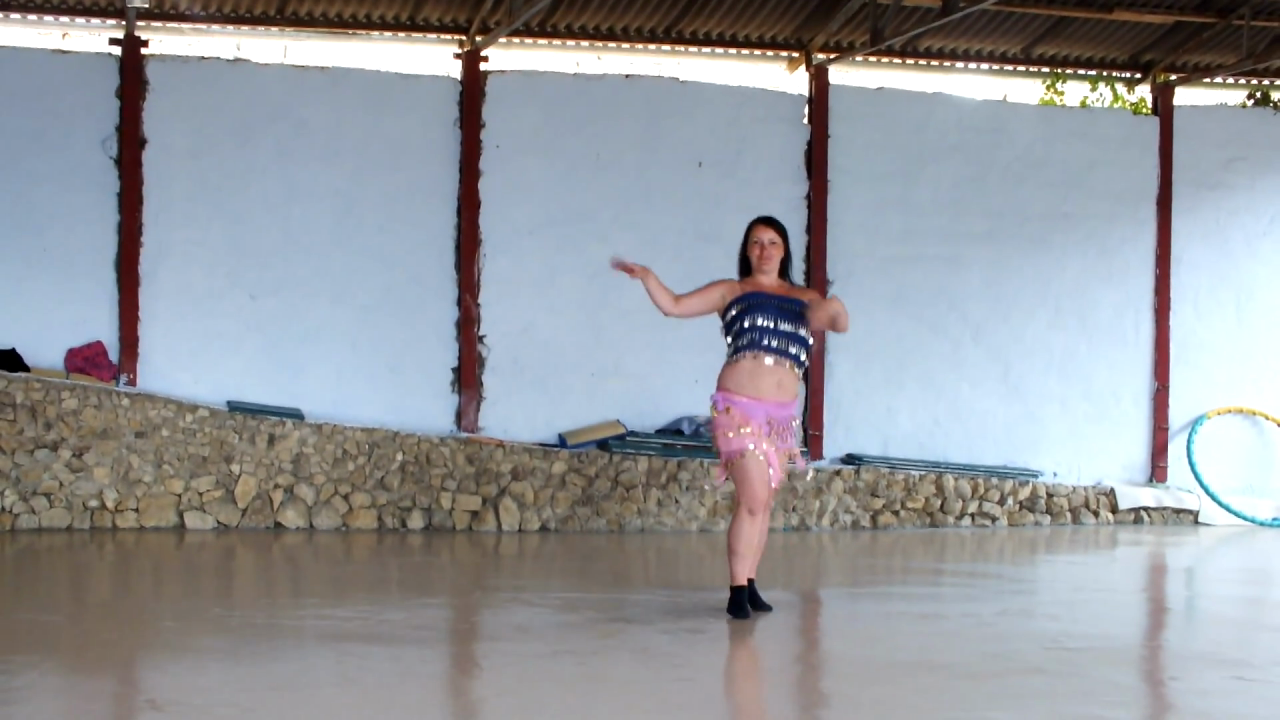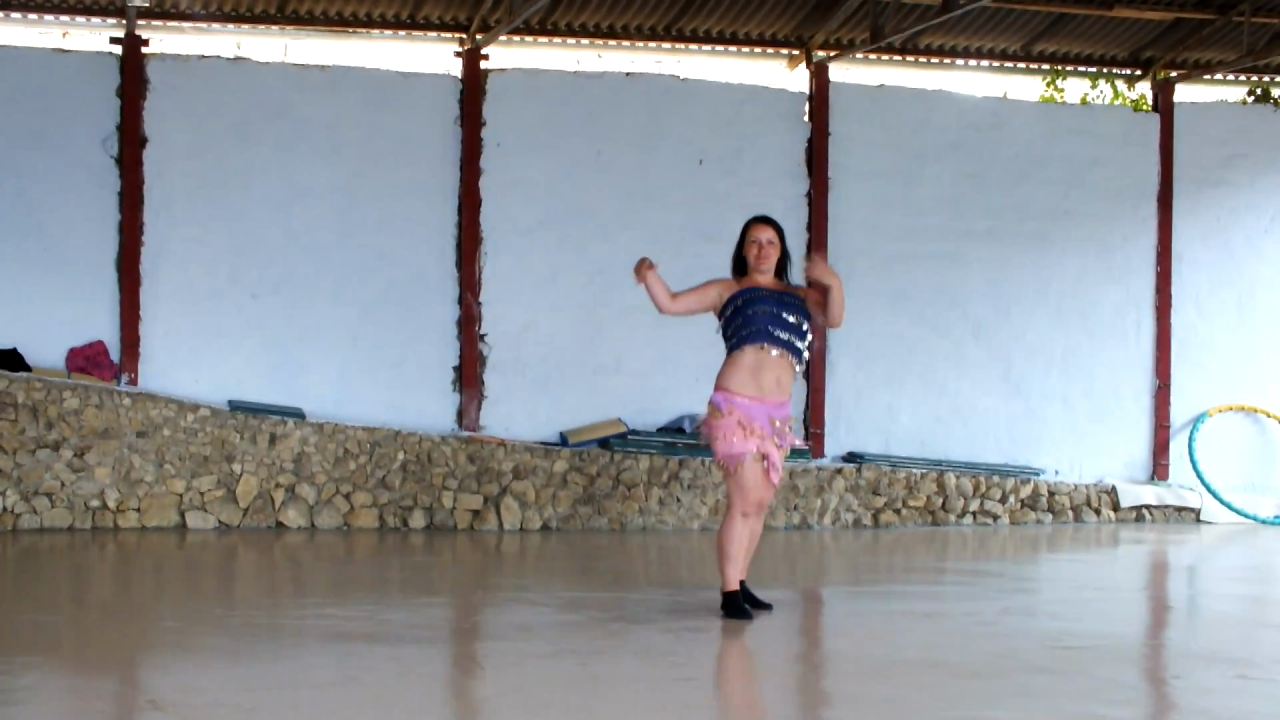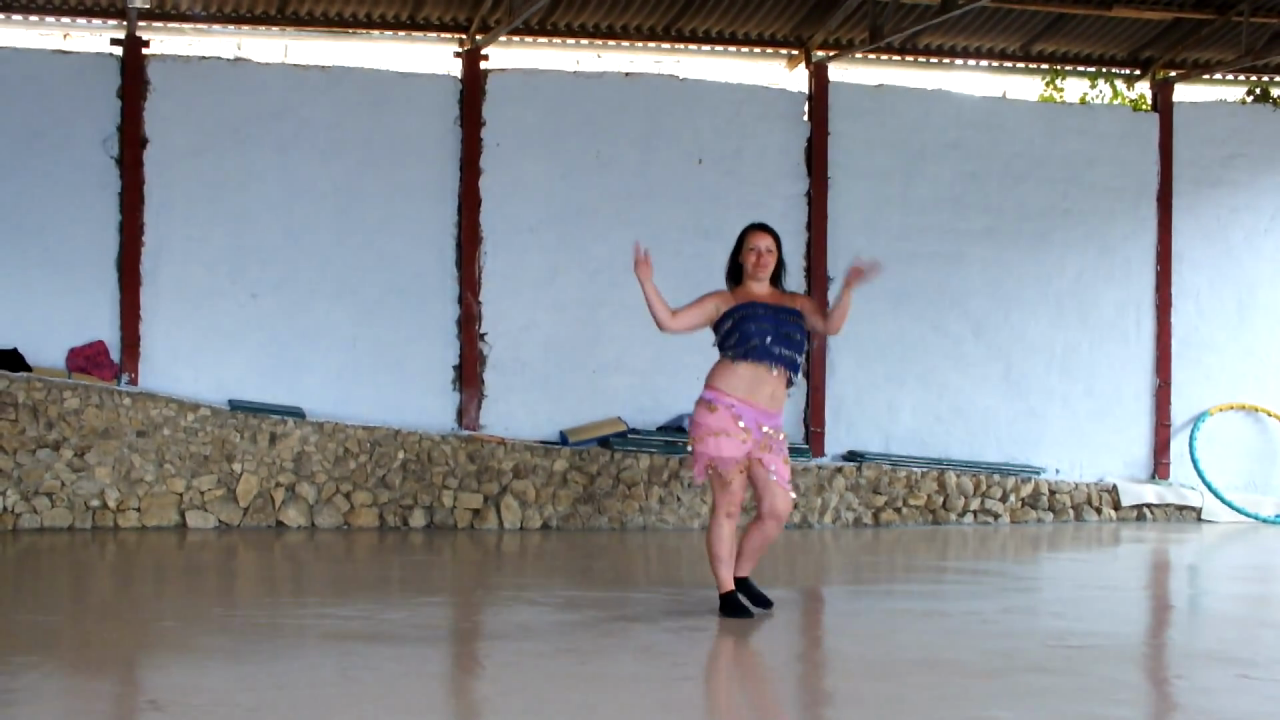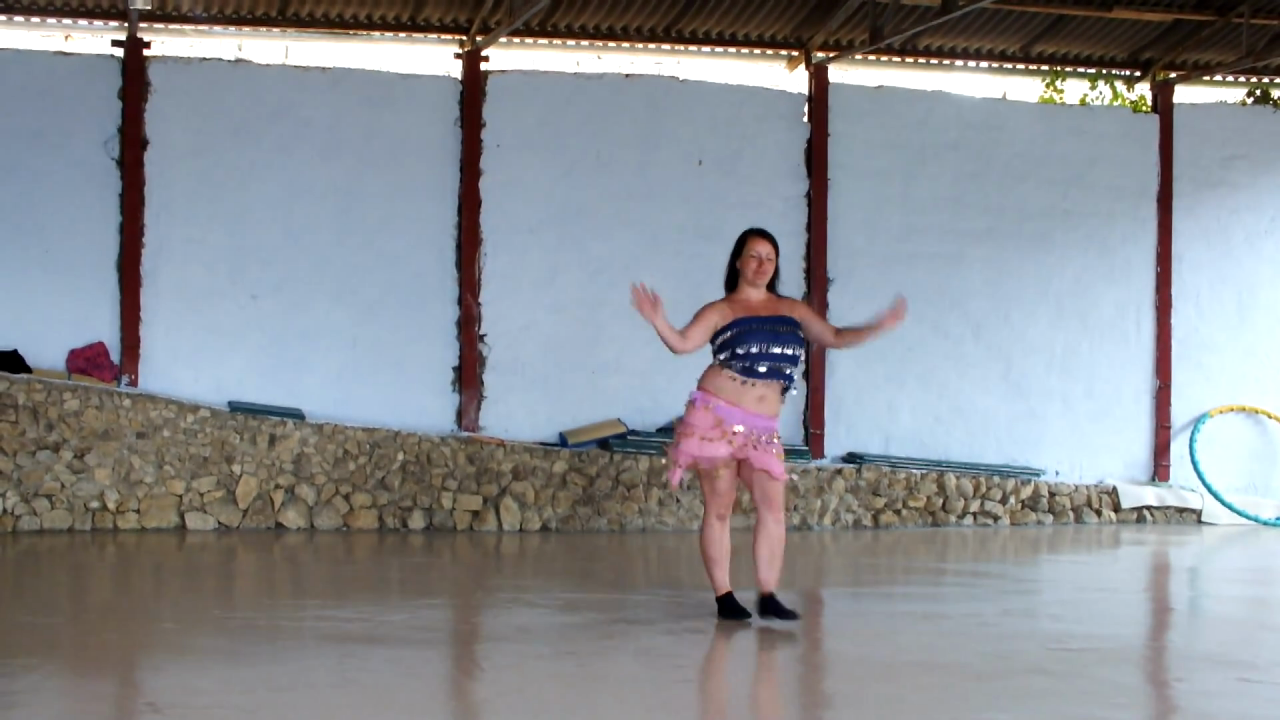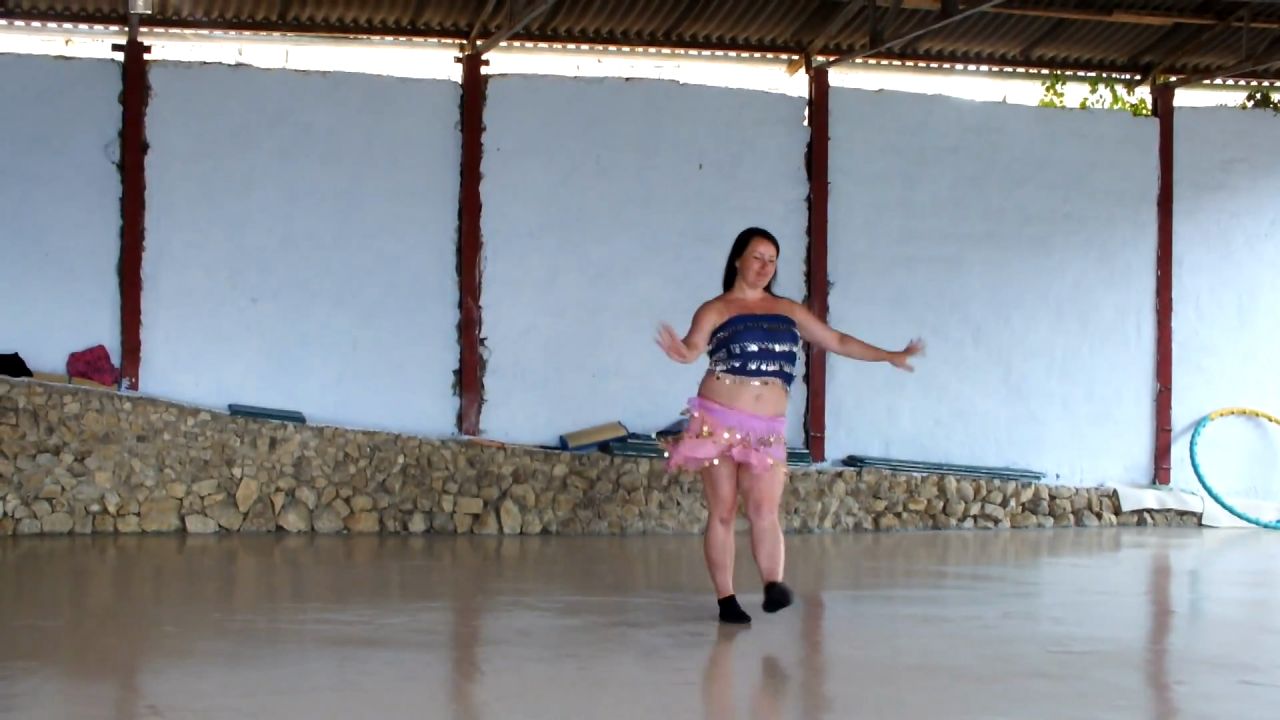
dt=0.1s
person 1, frame 1
left shoulder: (803, 297)
right shoulder: (731, 290)
left elbow: (837, 322)
right elbow: (673, 305)
left wrist: (834, 309)
right wrist: (646, 277)
left hip: (782, 412)
right hip: (739, 407)
left knee: (763, 504)
right knee: (751, 502)
left ankle: (747, 583)
right ankle: (738, 591)
person 1, frame 2
left shoulder: (800, 294)
right shoulder: (726, 288)
left elbow: (833, 318)
right elbow: (671, 303)
left wrist: (831, 283)
right wrist: (649, 275)
left hip: (775, 413)
right hip: (735, 407)
left knee: (759, 503)
right knee: (744, 504)
left ankle: (737, 583)
right ankle: (730, 594)
person 1, frame 3
left shoulder: (797, 304)
right shoulder: (723, 301)
left elbow: (831, 325)
right elbow: (670, 322)
left wrist: (849, 287)
right wrist: (648, 282)
left hip: (765, 421)
right hip: (725, 410)
left knee: (778, 510)
right knee: (728, 506)
left ankle: (741, 577)
right ankle: (727, 594)
person 1, frame 4
left shoulder: (792, 311)
right shoulder: (721, 311)
left elbow: (835, 337)
right elbow: (682, 343)
left wrist: (876, 328)
right wrist: (657, 321)
left hip: (760, 428)
right hip: (715, 416)
left knee: (774, 504)
right knee: (719, 508)
left ankle: (769, 596)
right ankle: (723, 596)
person 1, frame 5
left shoulder: (788, 310)
right shoulder: (715, 310)
left elbow: (837, 341)
right elbow: (692, 348)
left wrist: (889, 356)
right wrist: (677, 350)
left hip: (767, 429)
right hip: (718, 419)
left knee: (765, 510)
right knee: (722, 513)
left ankle: (774, 587)
right ankle: (726, 600)
